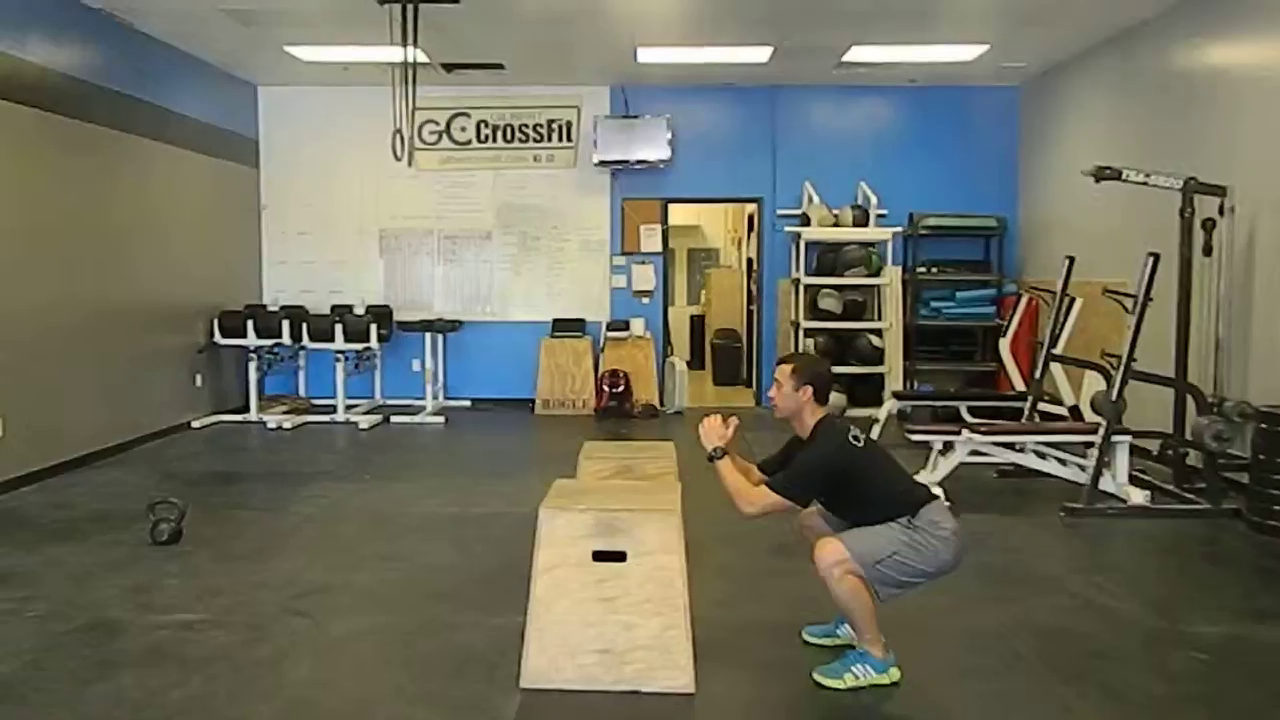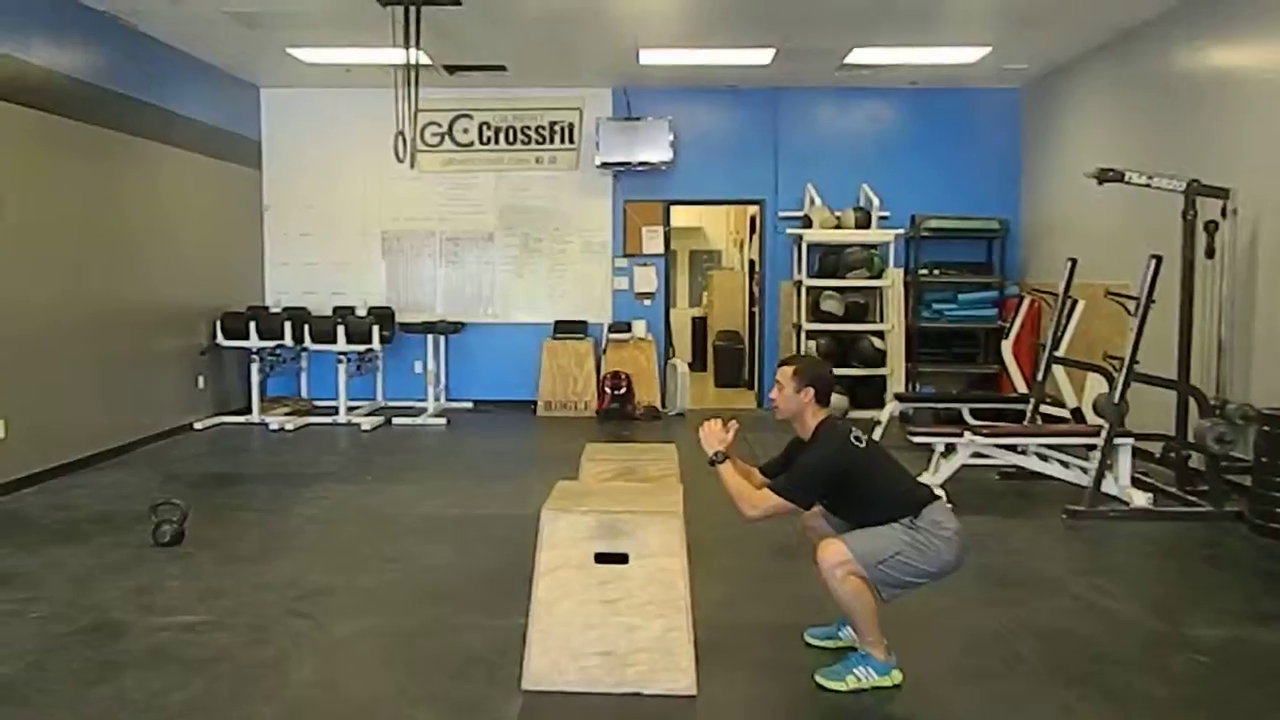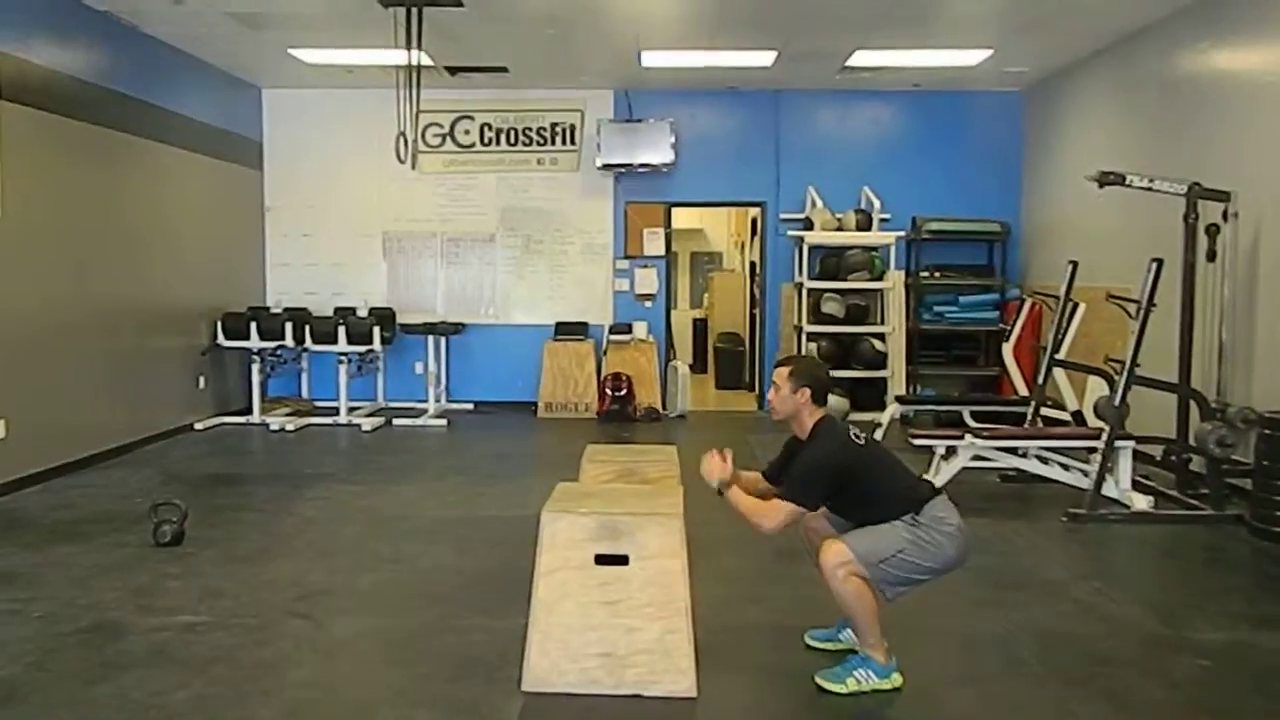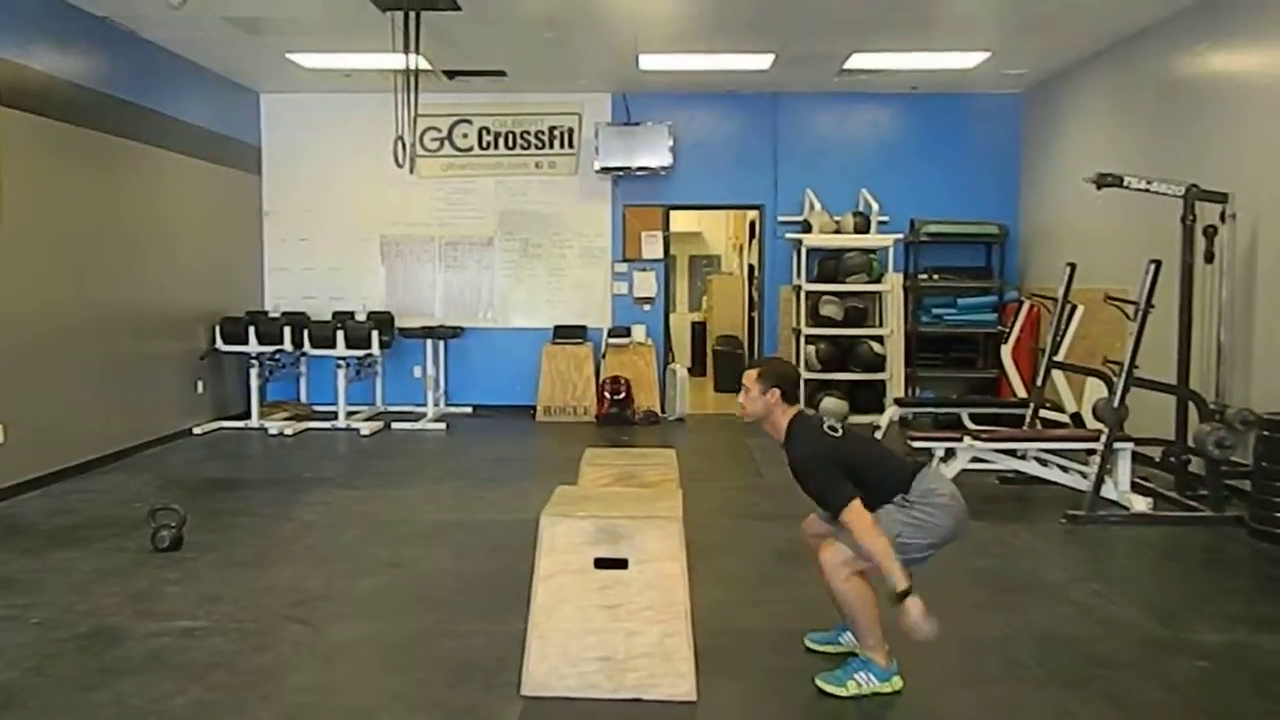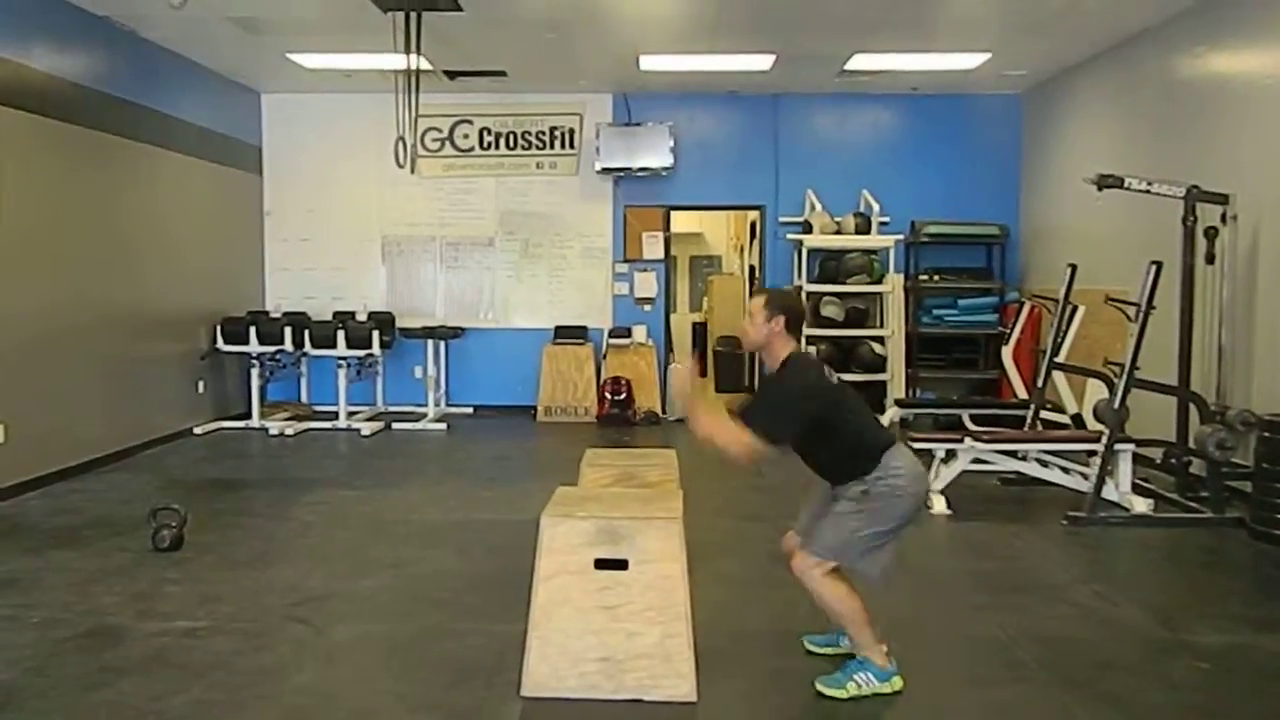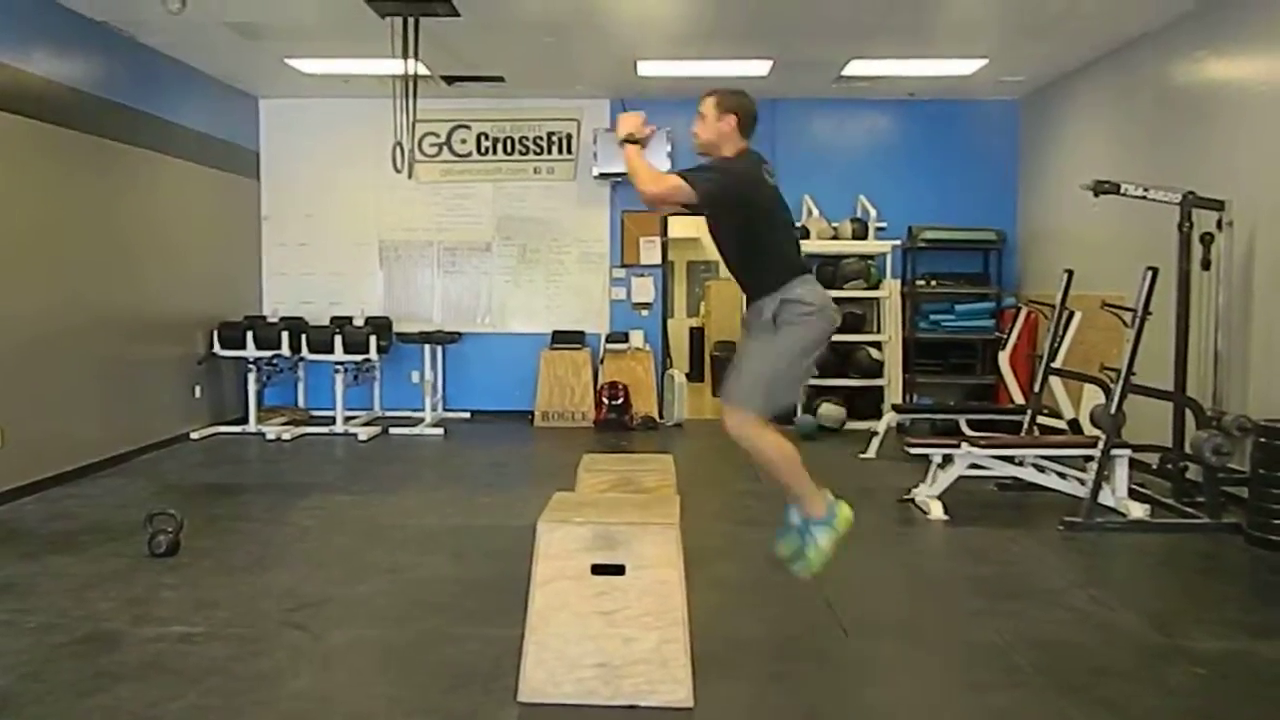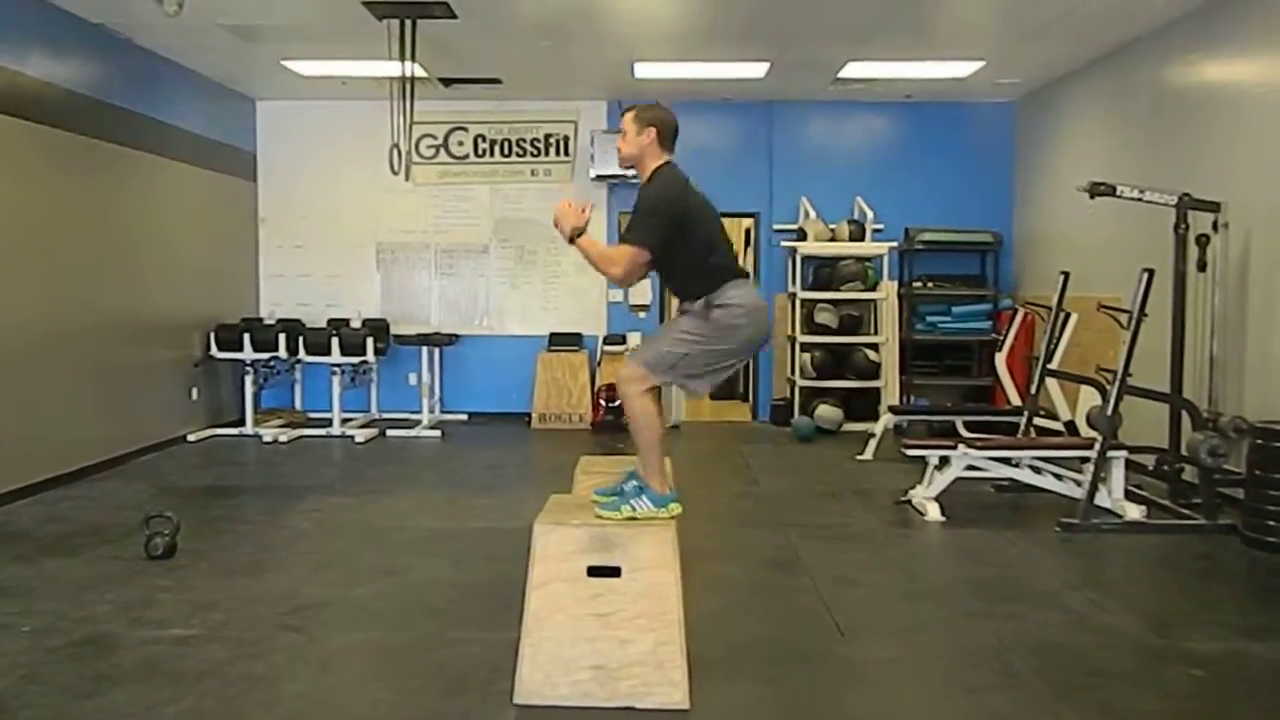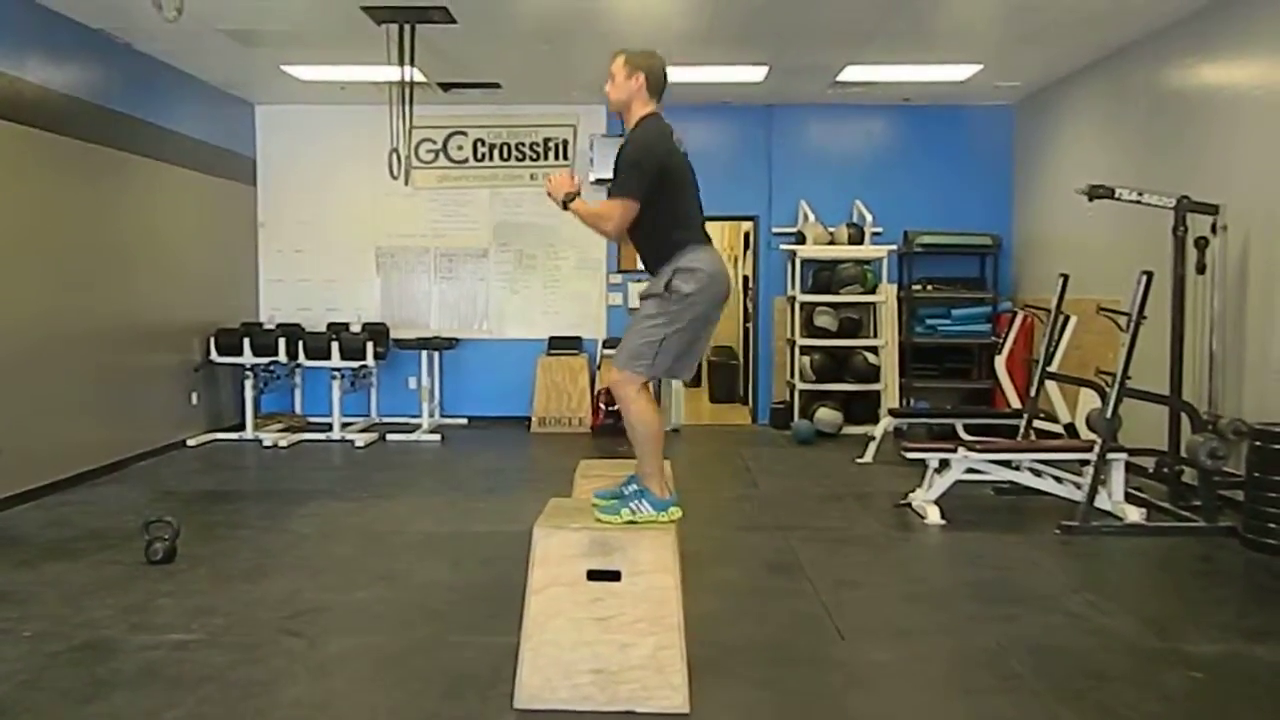
dt=0.3s
person 1, frame 1
left shoulder: (826, 452)
right shoulder: (816, 437)
left elbow: (752, 503)
right elbow: (757, 478)
left wrist: (716, 452)
right wrist: (725, 449)
left hip: (931, 536)
right hip: (908, 521)
left knee: (830, 558)
right knee: (812, 521)
left ankle: (876, 657)
right ankle: (856, 623)
person 1, frame 2
left shoulder: (828, 454)
right shoulder: (816, 440)
left elbow: (755, 507)
right elbow: (758, 481)
left wrist: (717, 457)
right wrist: (726, 453)
left hip: (933, 537)
right hip: (910, 522)
left knee: (833, 558)
right knee: (815, 524)
left ankle: (878, 660)
right ankle: (858, 625)
person 1, frame 3
left shoulder: (826, 453)
right shoulder: (811, 440)
left elbow: (770, 519)
right elbow: (764, 484)
left wrist: (723, 485)
right wrist: (731, 475)
left hip: (935, 532)
right hip: (910, 519)
left knee: (835, 559)
right knee: (815, 526)
left ankle: (877, 662)
right ankle: (857, 628)
person 1, frame 4
left shoulder: (807, 452)
right shoulder: (803, 430)
left elbow: (860, 521)
left wrist: (904, 594)
left hip: (932, 504)
right hip: (913, 494)
left knee: (837, 558)
right knee: (815, 530)
left ankle: (879, 665)
right ankle: (856, 631)
person 1, frame 5
left shoulder: (792, 385)
right shoulder: (789, 376)
left elbow: (742, 446)
right elbow: (748, 428)
left wrist: (690, 399)
right wrist: (700, 409)
left hip: (891, 481)
right hip: (870, 474)
left knee: (809, 564)
right knee: (797, 545)
left ankle: (877, 665)
right ankle: (855, 635)
person 1, frame 6
left shoulder: (733, 175)
right shoulder: (739, 171)
left elbow: (653, 189)
right elbow: (669, 193)
left wrist: (629, 140)
right wrist: (641, 143)
left hip: (794, 309)
right hip: (778, 307)
left knee: (740, 420)
right knee: (742, 414)
left ankle: (819, 509)
right ankle: (801, 504)
person 1, frame 7
left shoulder: (661, 195)
right shoulder: (666, 189)
left elbow: (620, 270)
right elbow: (633, 270)
left wrist: (575, 234)
right wrist: (585, 234)
left hip: (731, 311)
right hip: (721, 306)
left knee: (632, 377)
right knee: (637, 373)
left ankle: (659, 493)
right ankle: (649, 479)
person 1, frame 8
left shoulder: (644, 141)
right shoulder: (652, 137)
left elbow: (616, 222)
right elbow: (626, 222)
left wrist: (568, 199)
right wrist: (582, 201)
left hip: (688, 275)
right hip: (682, 272)
left knee: (626, 379)
right knee: (635, 377)
left ankle: (657, 495)
right ankle: (648, 480)
